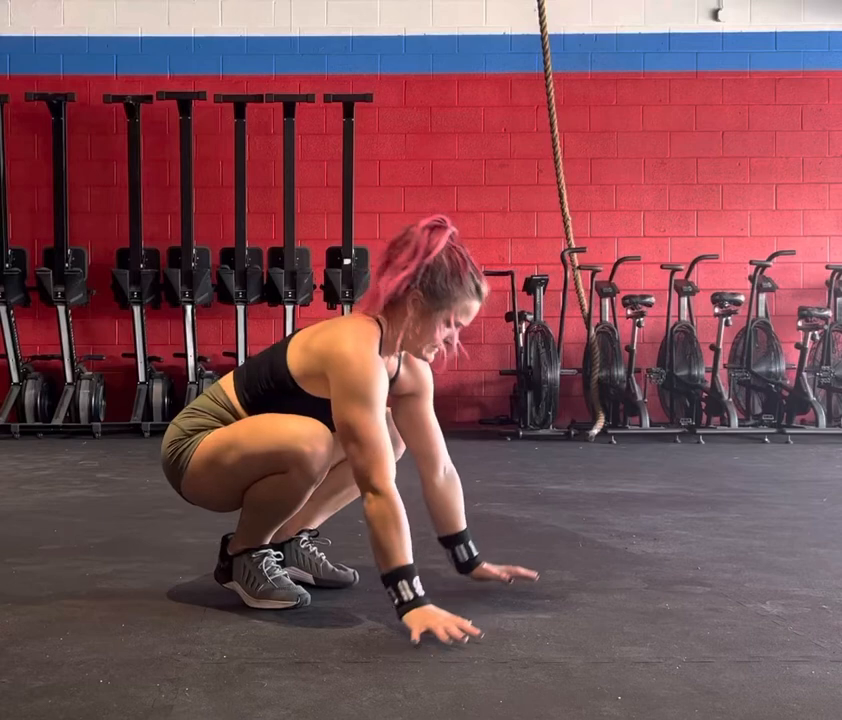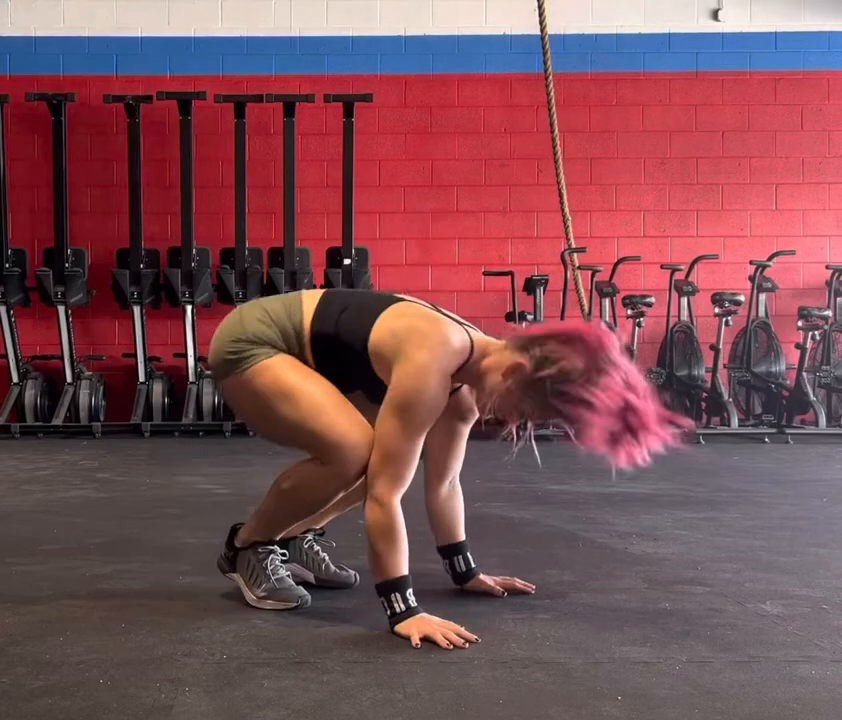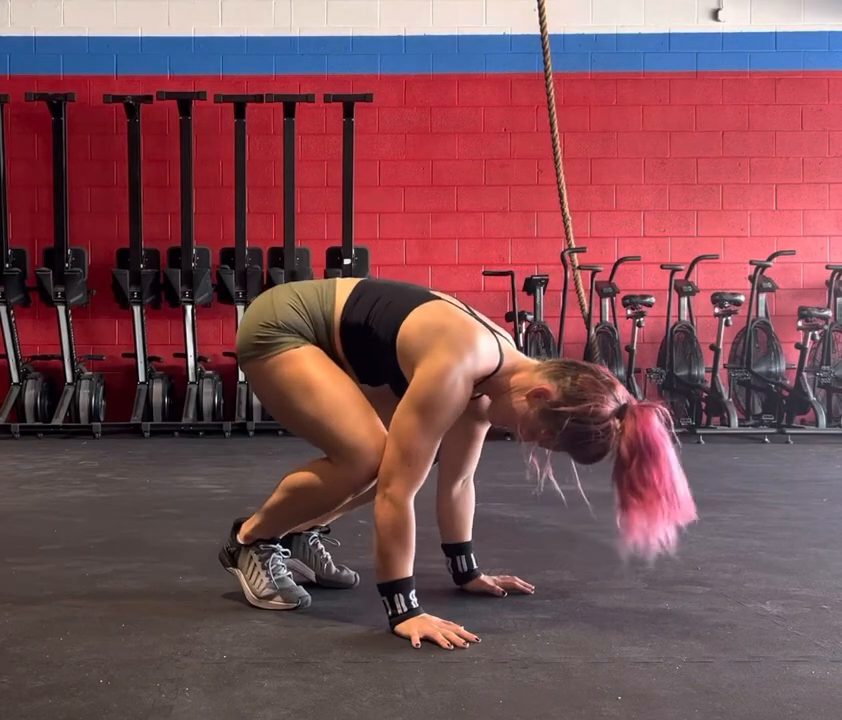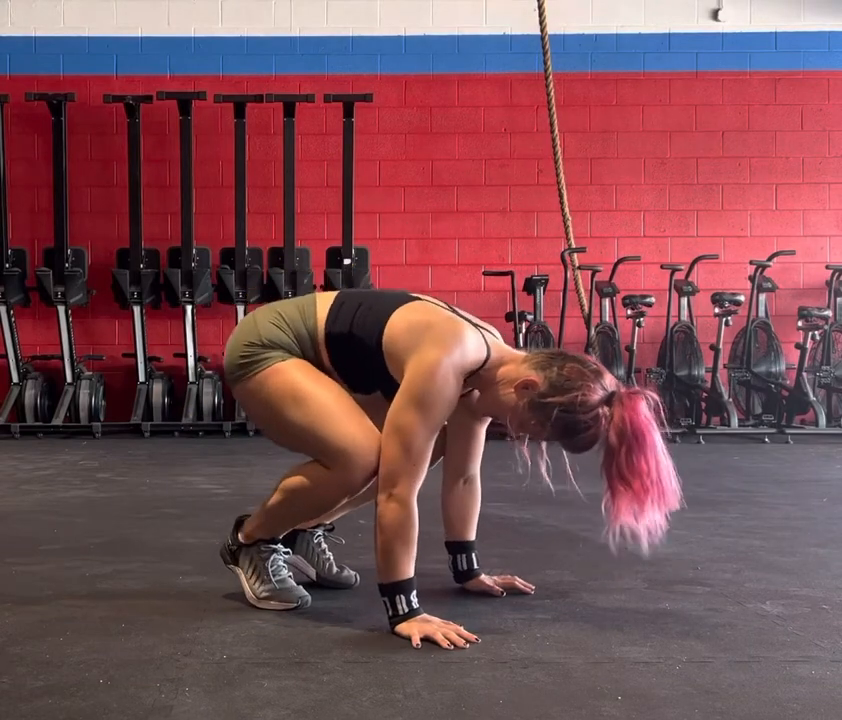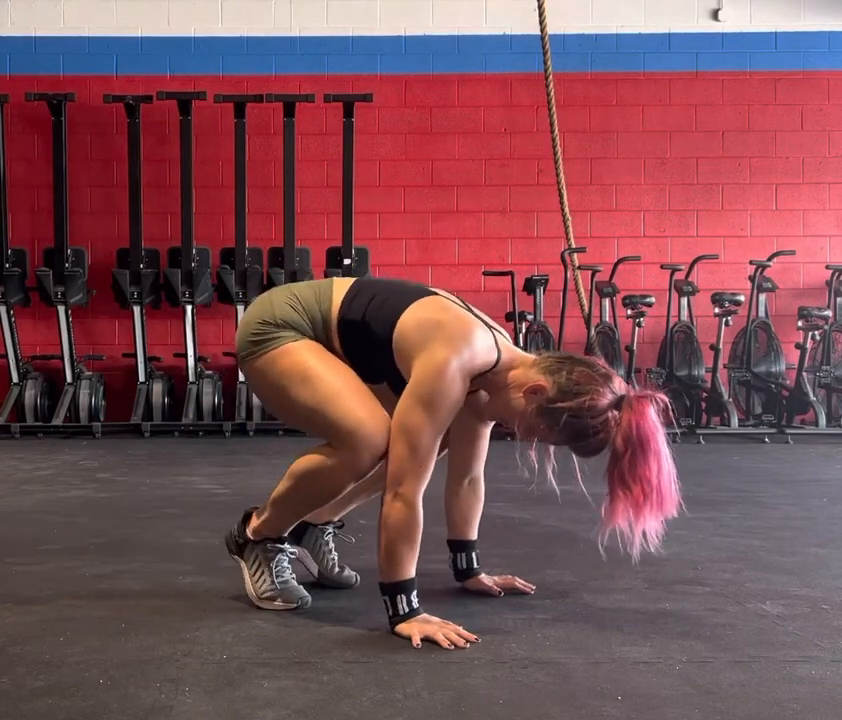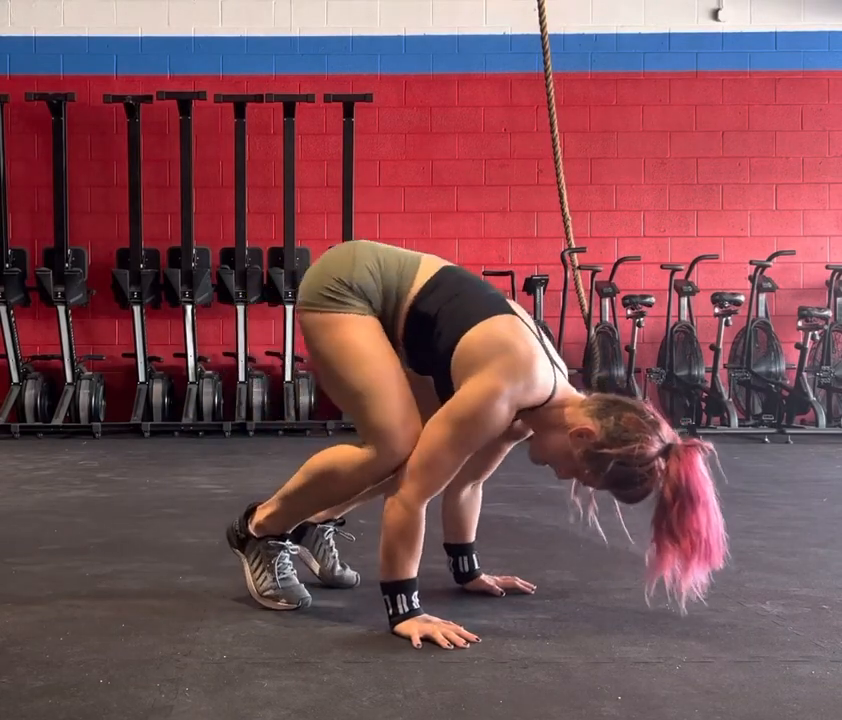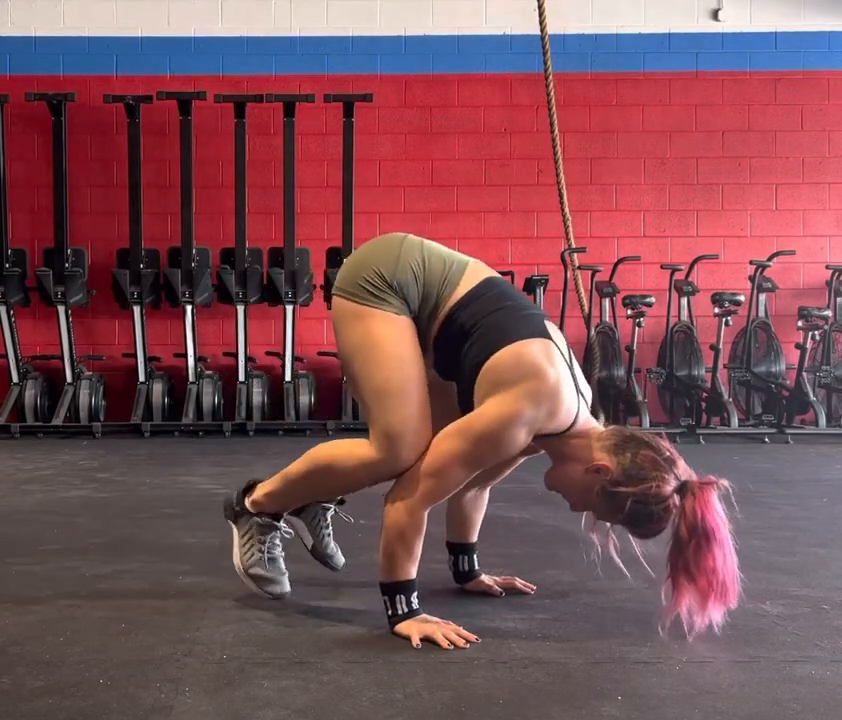
dt=0.7s
person 1, frame 1
left shoulder: (408, 365)
right shoulder: (355, 355)
left elbow: (437, 468)
right elbow: (378, 487)
left wrist: (471, 561)
right wrist: (412, 601)
left hip: (252, 448)
right hip: (197, 445)
left knee: (385, 440)
right knee: (311, 444)
left ankle: (288, 540)
right ankle: (242, 553)
person 1, frame 2
left shoulder: (474, 372)
right shoulder: (433, 364)
left elbow: (441, 481)
right elbow: (383, 494)
left wrist: (465, 572)
right wrist: (404, 611)
left hip: (299, 347)
right hip: (250, 342)
left knee: (388, 454)
right knee: (352, 452)
left ankle: (293, 540)
right ankle: (249, 547)
person 1, frame 3
left shoulder: (498, 371)
right shoulder: (455, 369)
left elbow: (455, 479)
right elbow: (396, 491)
left wrist: (467, 571)
right wrist: (405, 611)
left hip: (331, 332)
right hip: (281, 322)
left knee: (405, 454)
right knee: (366, 457)
left ankle: (298, 536)
right ankle: (251, 542)
person 1, frame 4
left shoulder: (490, 364)
right shoulder: (446, 363)
left elbow: (463, 475)
right elbow: (397, 491)
left wrist: (468, 570)
right wrist: (405, 611)
left hip: (319, 352)
right hip: (266, 345)
left knee: (426, 445)
right knee: (362, 457)
left ankle: (303, 533)
right ankle: (252, 541)
person 1, frame 5
left shoulder: (496, 367)
right shoulder: (453, 363)
left elbow: (466, 475)
right elbow: (404, 490)
left wrist: (468, 569)
right wrist: (404, 610)
left hip: (328, 332)
right hip: (278, 324)
left knee: (427, 439)
right knee: (369, 439)
left ankle: (312, 527)
right ankle: (257, 536)
person 1, frame 6
left shoulder: (549, 399)
right shoulder: (508, 389)
left elbow: (465, 475)
right elbow: (411, 490)
left wrist: (467, 570)
right wrist: (404, 611)
left hip: (387, 294)
right hip: (348, 283)
left knee: (427, 449)
right knee: (395, 448)
left ankle: (314, 523)
right ankle: (261, 529)
person 1, frame 7
left shoulder: (570, 415)
right shoulder: (530, 411)
left elbow: (471, 477)
right elbow: (412, 494)
left wrist: (467, 569)
right wrist: (404, 610)
left hip: (426, 280)
right hip: (388, 275)
left knee: (435, 450)
right knee: (400, 453)
left ankle: (311, 502)
right ankle: (257, 506)
